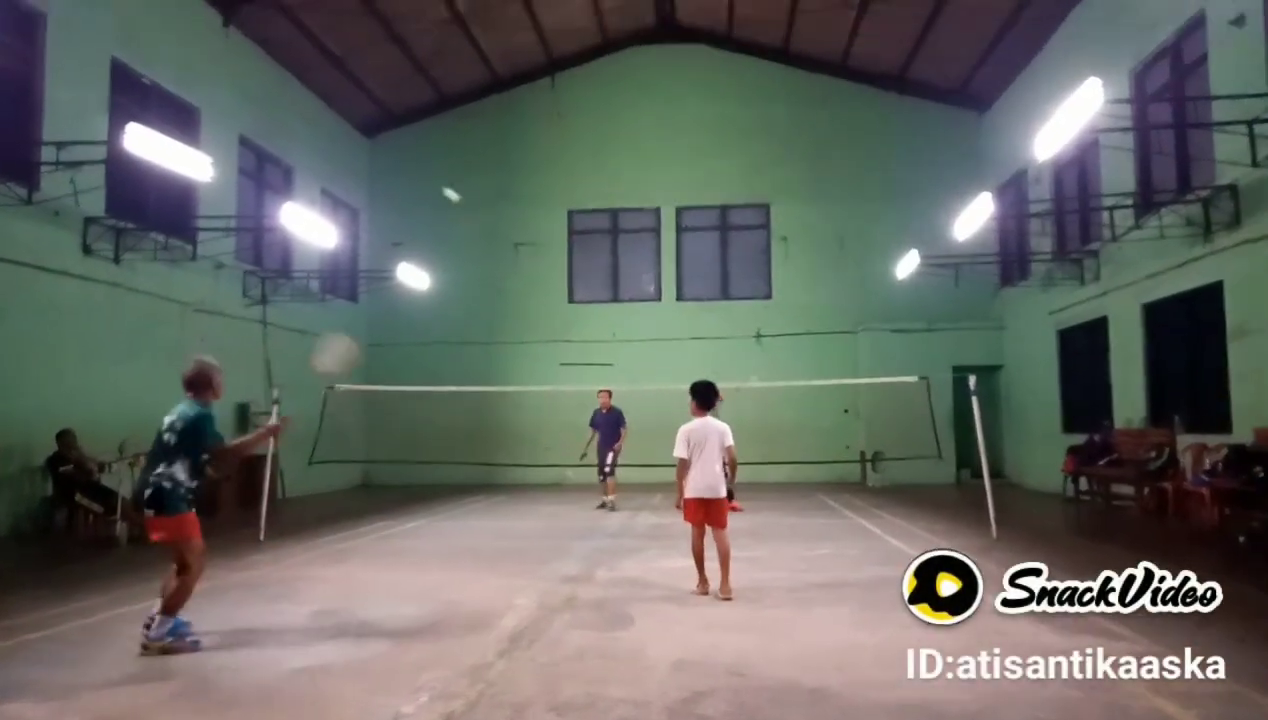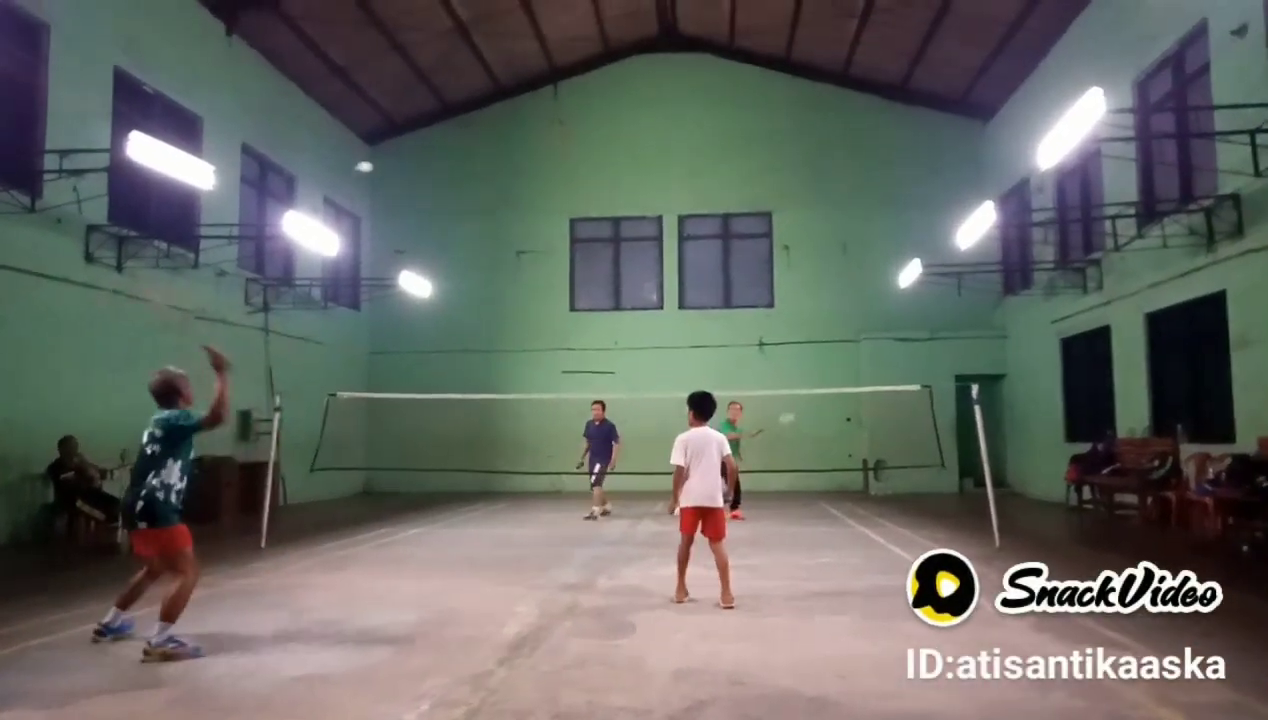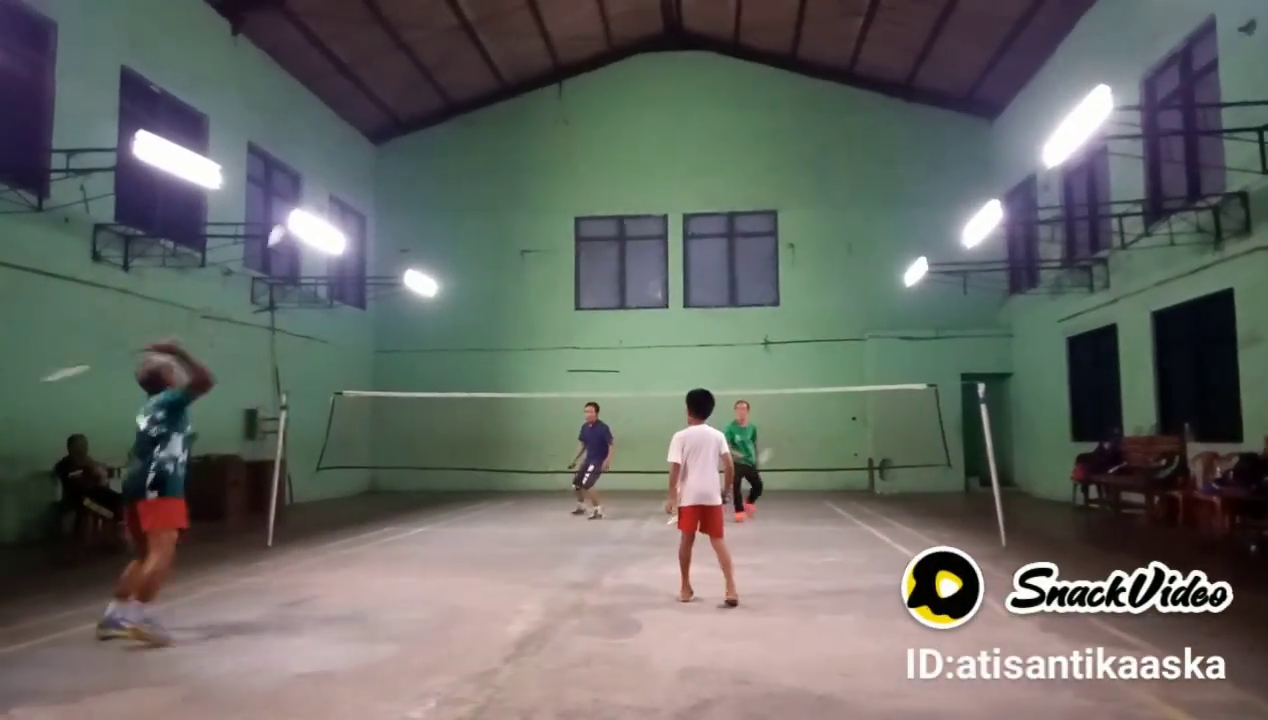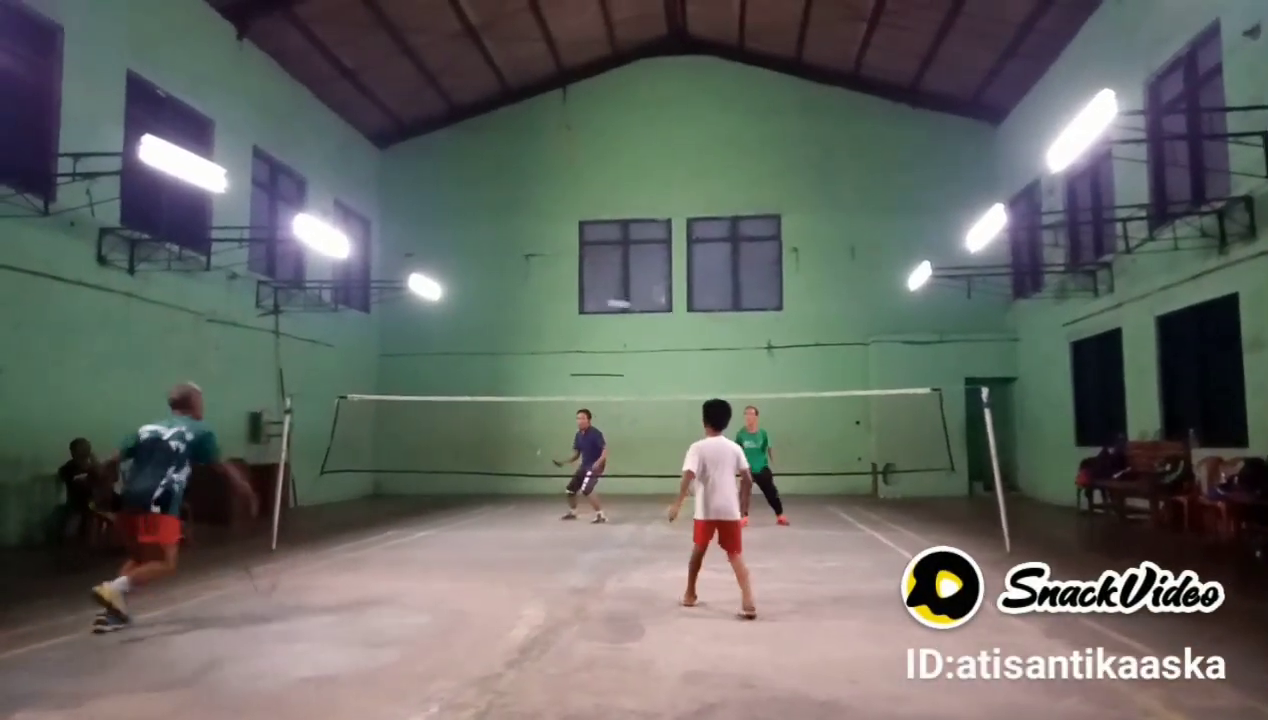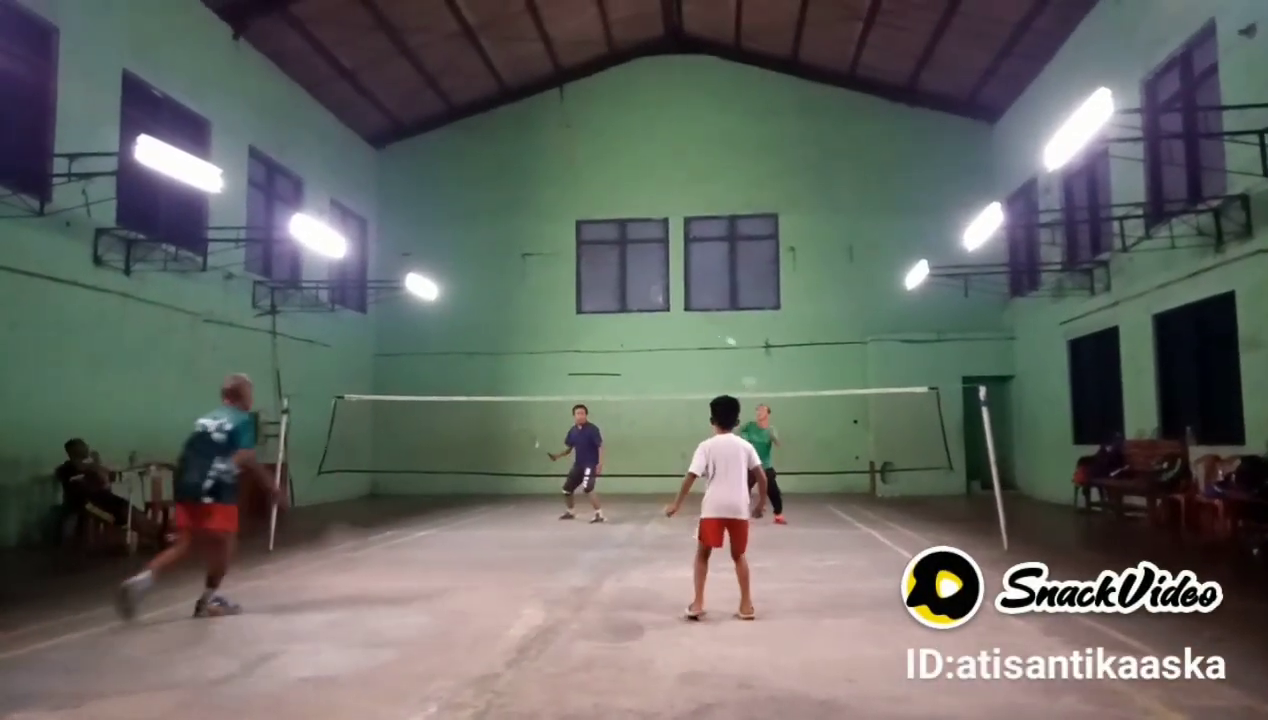
dt=0.3s
person 1, frame 1
left shoulder: (183, 411)
right shoulder: (199, 415)
right elbow: (222, 453)
right wrist: (264, 433)
left hip: (160, 495)
right hip: (169, 499)
left knee: (187, 561)
right knee: (192, 566)
left ankle: (159, 617)
right ankle: (158, 634)
person 1, frame 2
left shoulder: (165, 423)
right shoulder: (172, 420)
right elbow: (217, 418)
right wrist: (221, 374)
left hip: (144, 508)
right hip: (157, 512)
left knee: (155, 569)
right knee: (187, 574)
left ankle: (111, 623)
right ankle: (161, 640)
person 1, frame 3
left shoulder: (149, 409)
right shoulder: (170, 400)
right elbow: (205, 383)
right wrist: (179, 354)
left hip: (137, 487)
right hip: (159, 488)
left knee: (144, 556)
right knee: (161, 554)
left ankle: (113, 617)
right ankle: (138, 619)
person 1, frame 4
left shoulder: (147, 429)
right shoulder: (199, 433)
left elbow: (113, 461)
right elbow: (225, 468)
right wrist: (249, 493)
left hip: (131, 498)
right hip: (159, 501)
left knee: (139, 558)
right knee: (163, 563)
left ankle: (109, 613)
right ankle: (113, 589)
person 1, frame 5
left shoulder: (205, 420)
right shoulder: (243, 421)
left elbow: (185, 457)
right elbow: (245, 460)
right wrist: (271, 487)
left hip: (187, 489)
right hip: (215, 493)
left knee: (183, 545)
right knee: (223, 547)
left ankle: (139, 583)
right ankle: (209, 599)
person 2, frame 1
left shoulder: (686, 430)
right shoulder: (723, 428)
left elbow: (682, 464)
right elbow: (732, 458)
left wrist: (680, 493)
right wrist: (731, 478)
left hip: (694, 490)
right hip: (717, 489)
left knee: (697, 534)
right knee: (720, 534)
left ankle: (702, 581)
right ankle: (724, 584)
person 2, frame 2
left shoulder: (683, 439)
right shoulder: (719, 438)
left elbow: (679, 471)
right elbow: (732, 467)
left wrist: (674, 498)
right wrist: (729, 490)
left hip: (690, 499)
right hip: (714, 499)
left knee: (686, 542)
right knee: (717, 545)
left ankle: (681, 589)
right ankle: (726, 593)
person 2, frame 3
left shoulder: (681, 437)
right shoulder: (717, 436)
left elbow: (675, 468)
right elbow: (729, 465)
left wrist: (672, 496)
right wrist: (726, 489)
left hip: (688, 497)
right hip: (712, 496)
left knee: (687, 541)
right knee: (718, 542)
left ankle: (686, 589)
right ankle: (730, 588)
person 2, frame 4
left shoulder: (698, 448)
right shoulder: (734, 448)
left elbow: (688, 476)
right elbow: (747, 479)
left wrist: (677, 504)
right wrist: (742, 503)
left hip: (706, 510)
right hip: (730, 510)
left knee: (698, 551)
right knee: (735, 556)
left ankle: (690, 594)
right ankle: (747, 601)
person 2, frame 5
left shoulder: (706, 446)
right shoulder: (745, 446)
left elbow: (691, 477)
right elbow: (762, 477)
left wrist: (677, 503)
right wrist: (761, 503)
left hip: (713, 508)
right hip: (739, 508)
left knee: (703, 554)
right knee: (739, 556)
left ankle: (698, 603)
right ankle: (746, 605)
